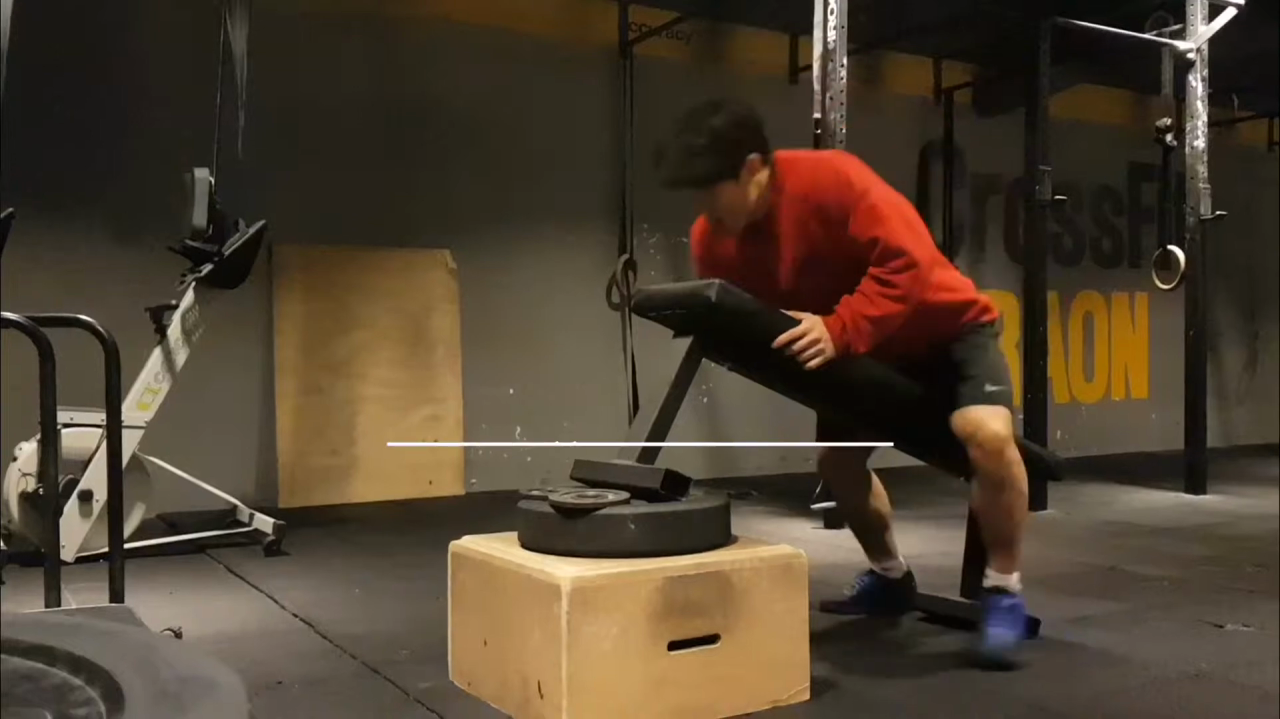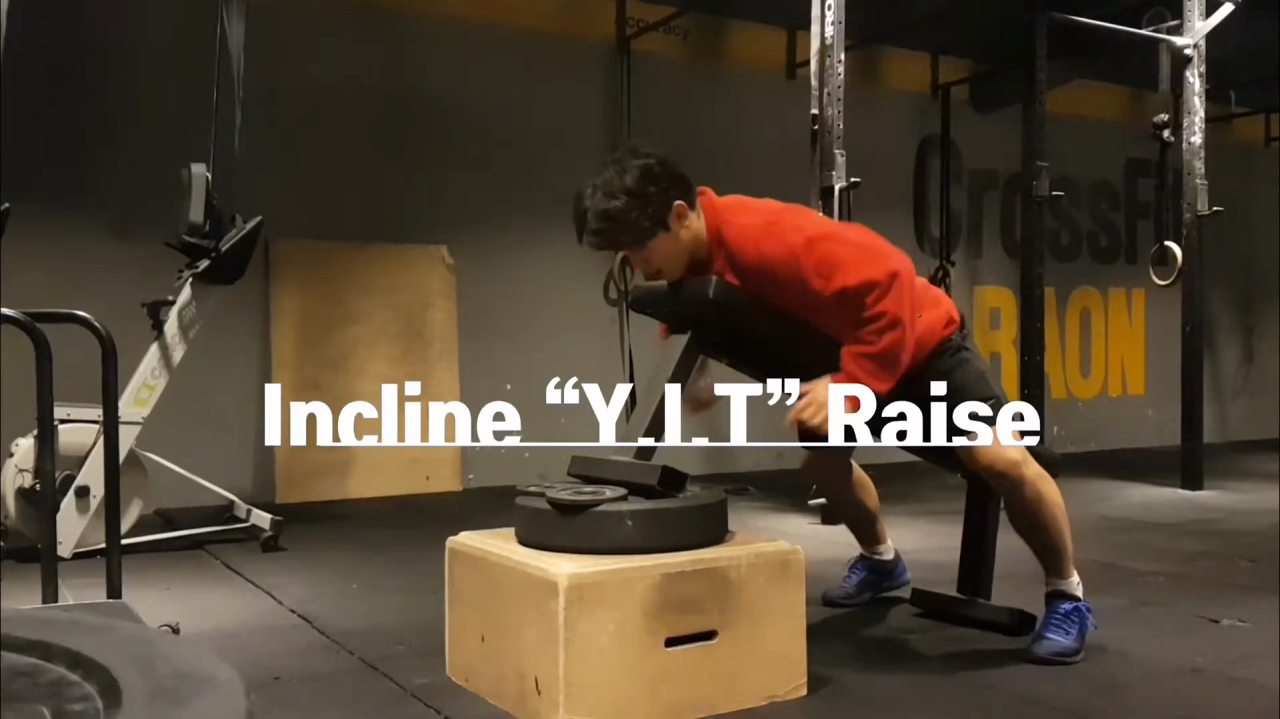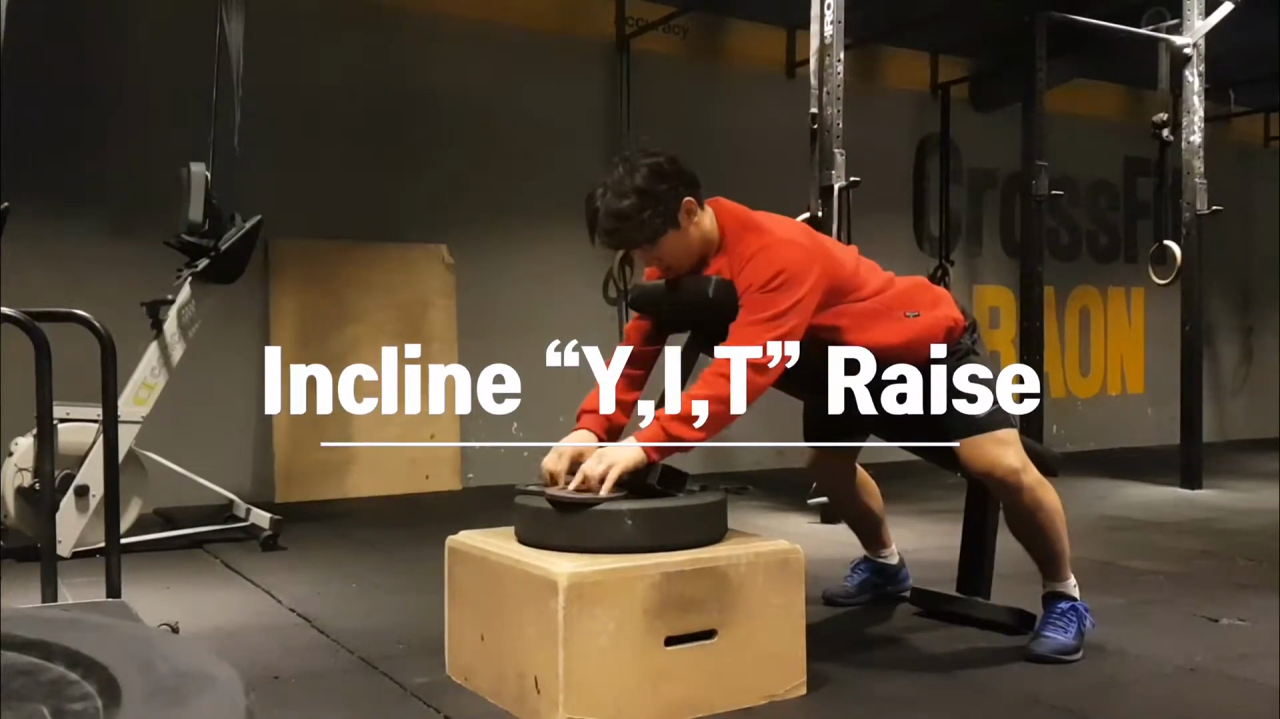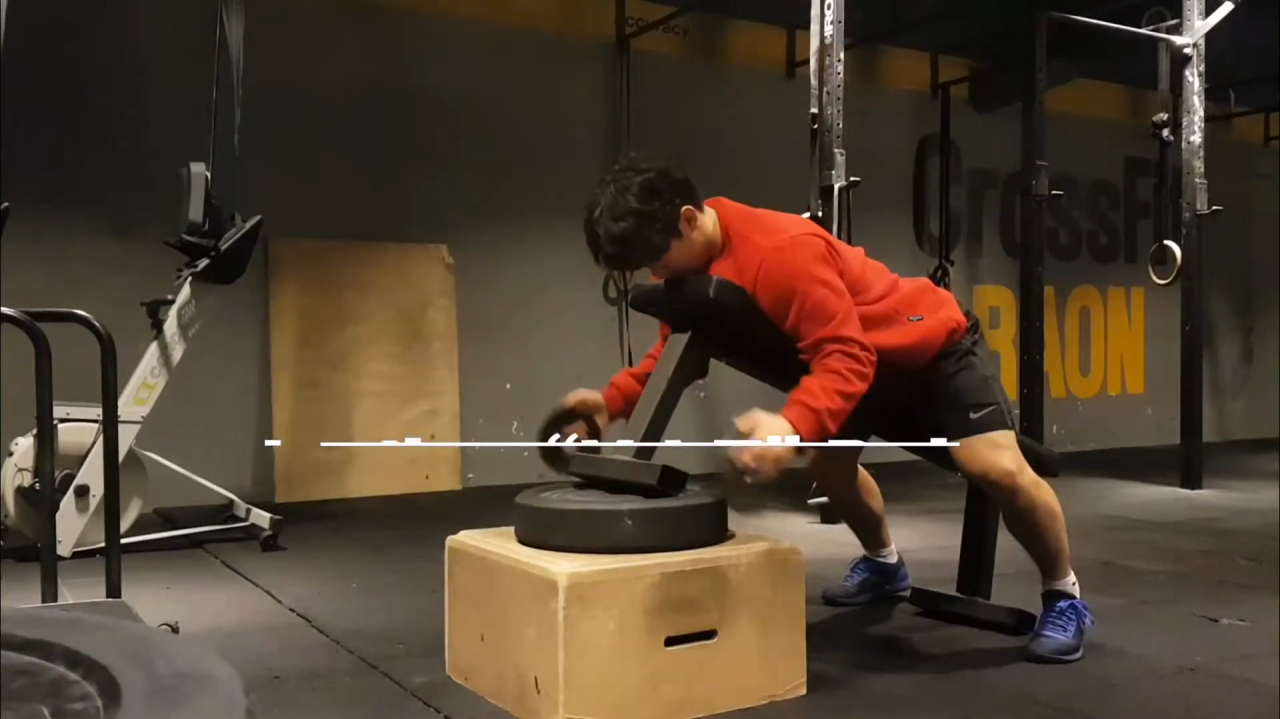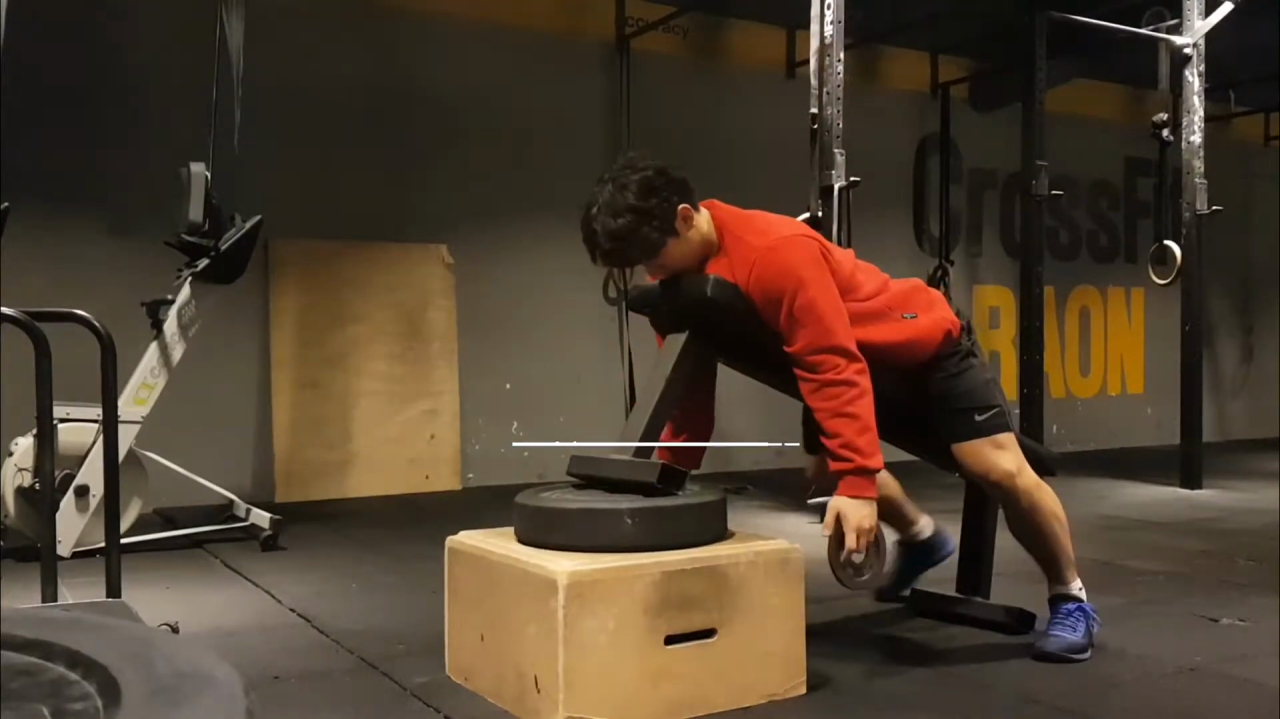
dt=0.7s
person 1, frame 1
left shoulder: (828, 180)
right shoulder: (713, 237)
left elbow: (907, 262)
left wrist: (839, 331)
left hip: (947, 323)
right hip: (868, 350)
left knee: (983, 431)
right knee: (838, 456)
left ankle: (1004, 588)
right ankle: (890, 576)
person 1, frame 2
left shoulder: (761, 233)
right shoulder: (679, 259)
left elbow: (886, 275)
left wrist: (852, 384)
right wrist: (690, 373)
left hip: (920, 341)
right hip: (835, 357)
left knee: (1003, 460)
right knee: (821, 461)
left ankle: (1067, 597)
right ankle: (881, 560)
person 1, frame 3
left shoulder: (775, 253)
right shoulder: (678, 262)
left elbow: (747, 370)
right elbow: (637, 353)
left wrist: (646, 444)
right wrist: (590, 429)
left hip: (927, 341)
left knee: (1001, 467)
right knee: (826, 461)
left ankle: (1064, 599)
right ankle: (884, 564)
person 1, frame 4
left shoulder: (782, 250)
right shoulder: (690, 264)
left elbow: (846, 357)
left wrist: (792, 426)
right wrist: (612, 400)
left hip: (933, 344)
right hip: (864, 357)
left knee: (997, 468)
right knee: (828, 463)
left ankle: (1064, 598)
right ankle: (884, 564)
person 1, frame 5
left shoulder: (777, 253)
right shoulder: (681, 271)
left elbow: (834, 368)
right elbow: (691, 381)
left wrist: (856, 482)
left hip: (924, 343)
right hip: (864, 358)
left knee: (998, 469)
right knee: (827, 467)
left ankle: (1071, 600)
right ankle: (920, 538)
